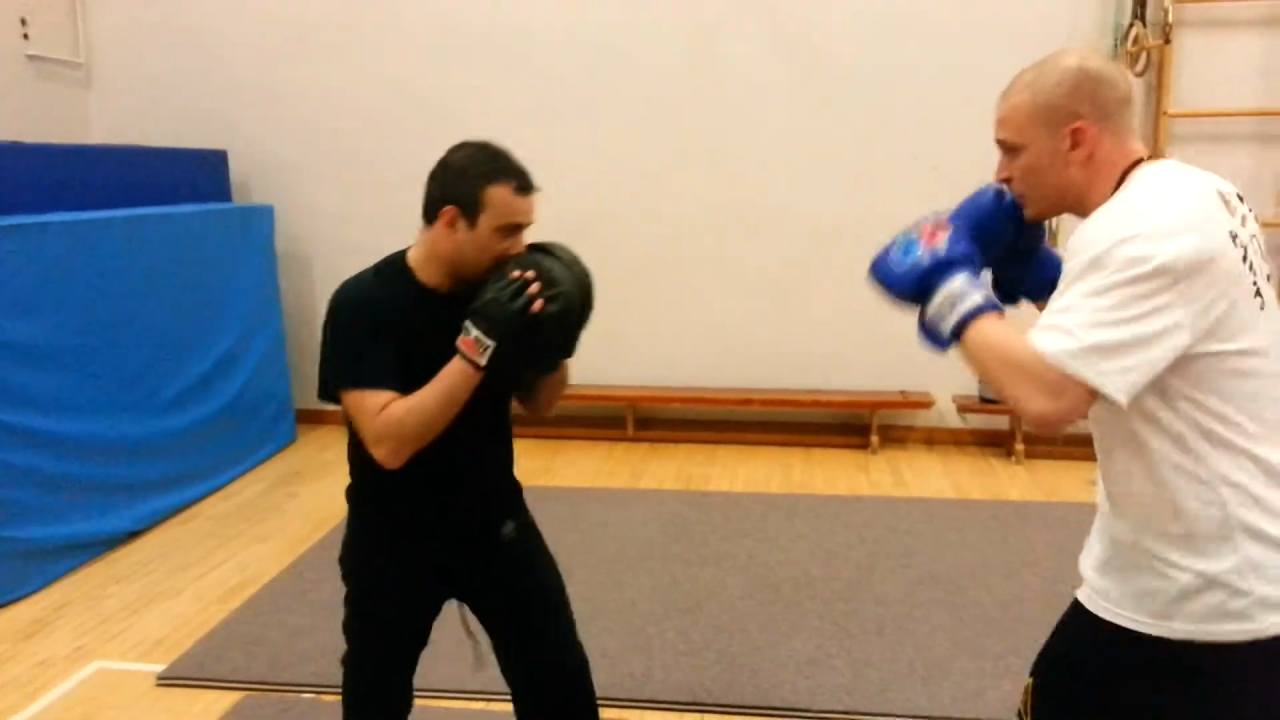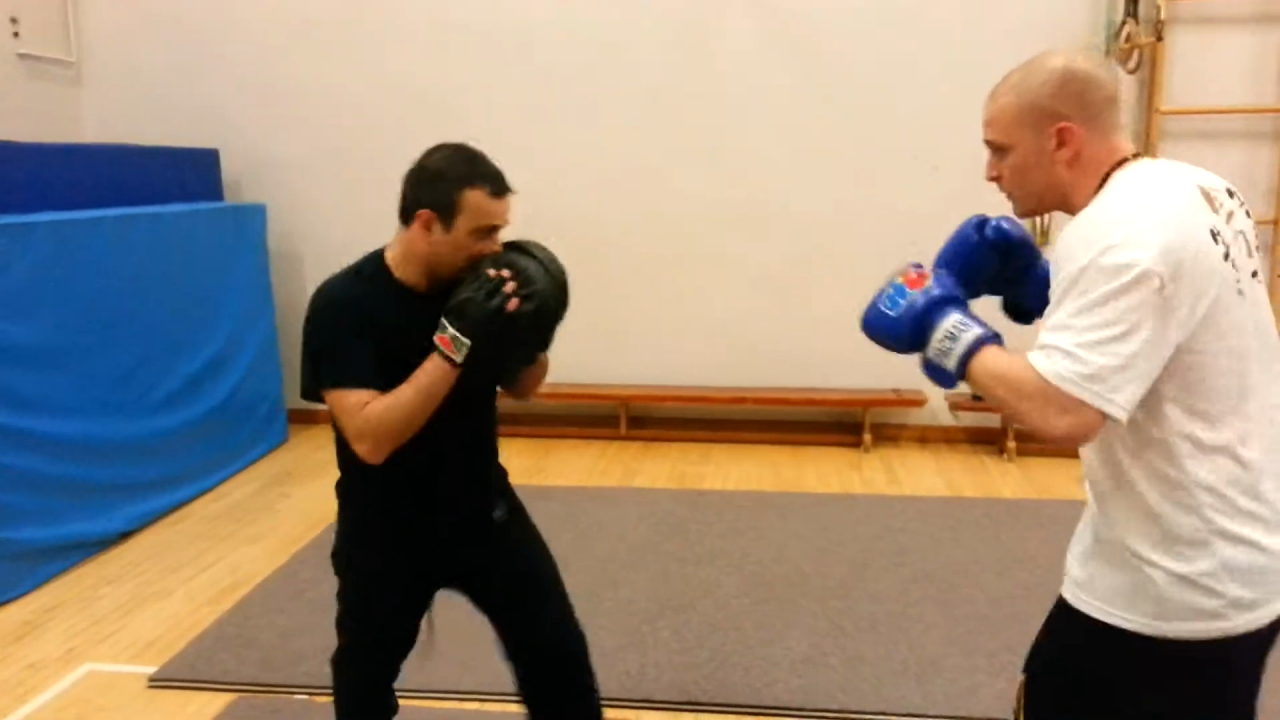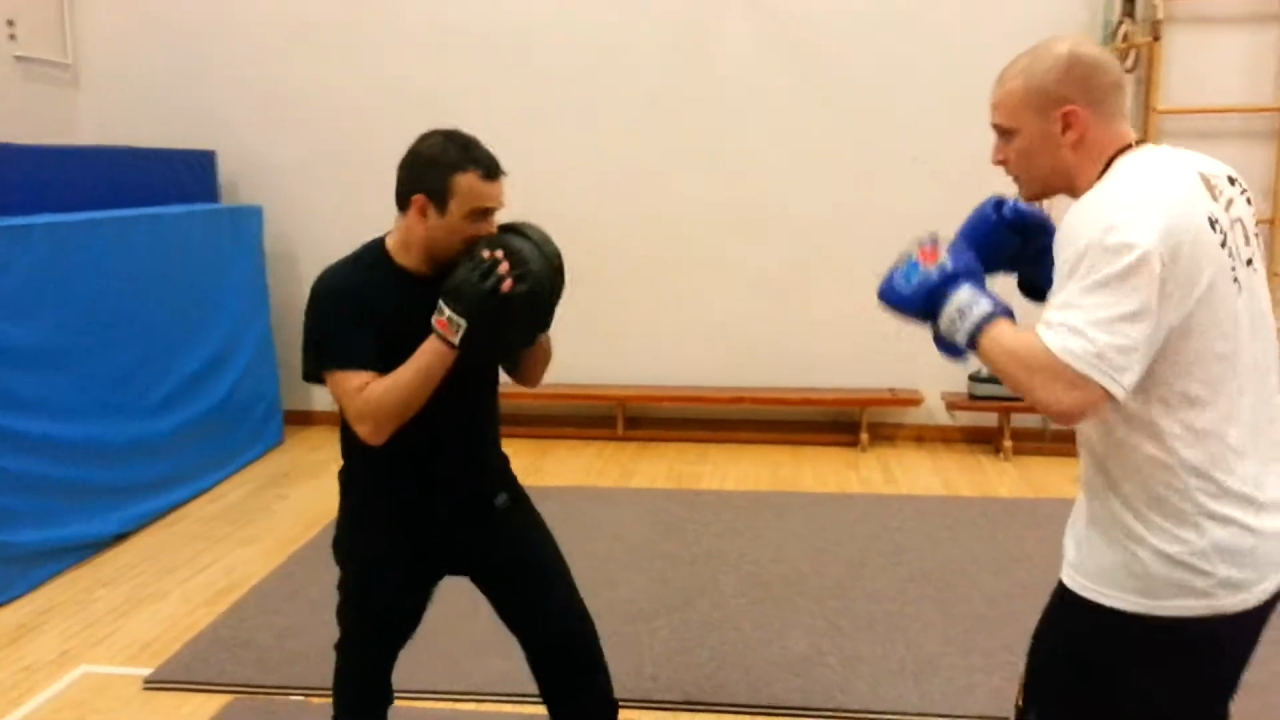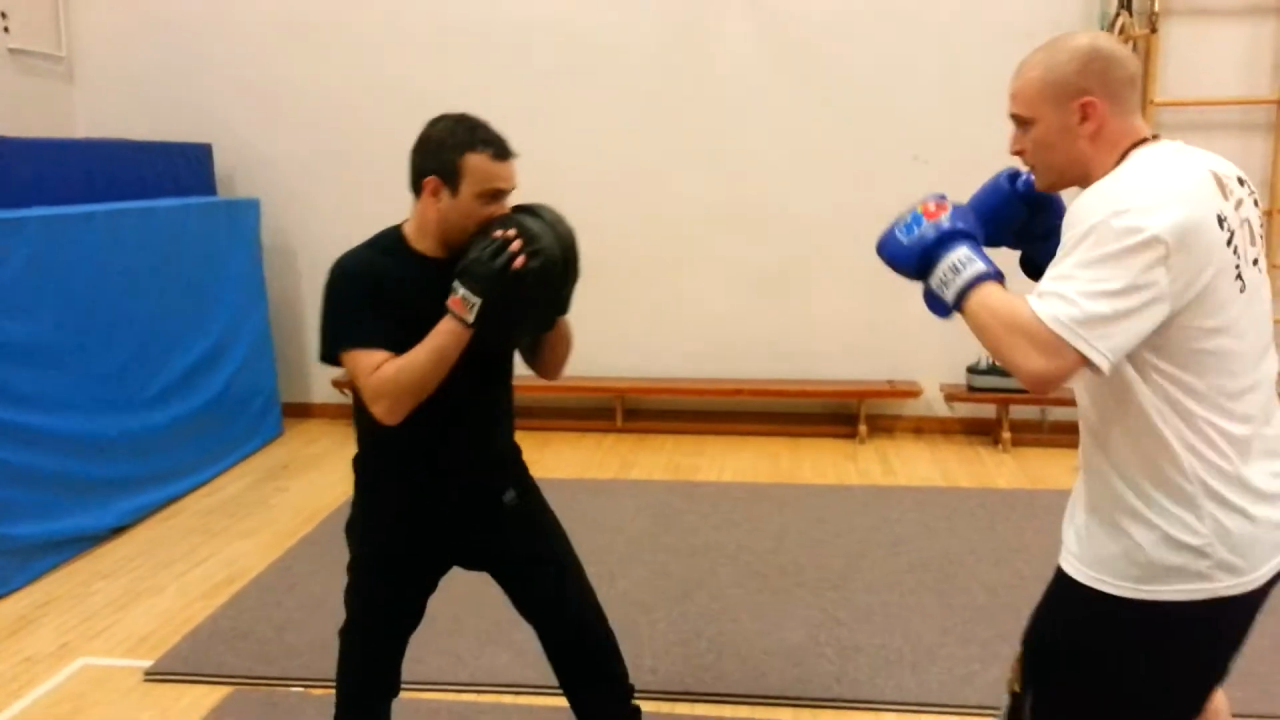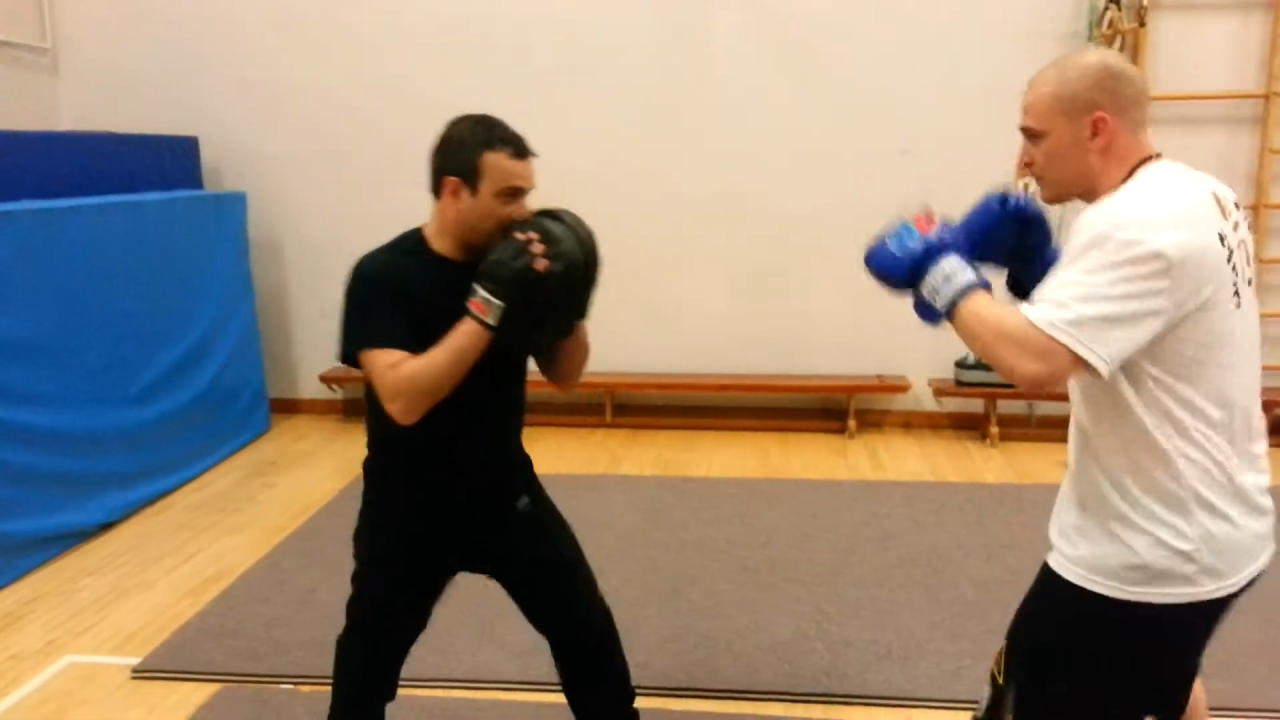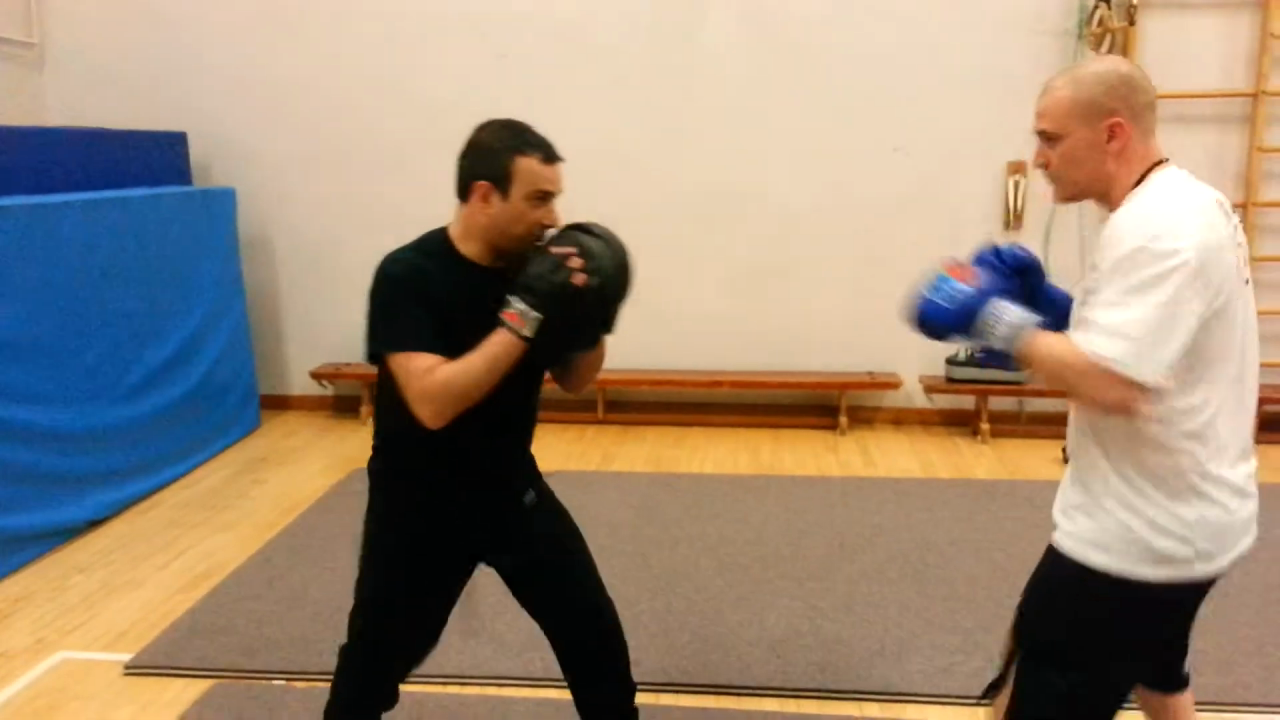
dt=0.1s
person 1, frame 1
left shoulder: (1144, 232)
right shoulder: (1197, 197)
left elbow: (1044, 396)
left wrist: (953, 291)
right wrist: (1029, 267)
left hip: (1180, 592)
person 1, frame 2
left shoulder: (1116, 236)
right shoulder: (1198, 191)
left elbow: (1059, 412)
left wrist: (946, 327)
right wrist: (1029, 284)
left hip: (1168, 585)
person 1, frame 3
left shoulder: (1118, 219)
right shoulder: (1204, 177)
left elbow: (1062, 389)
left wrist: (958, 301)
right wrist: (1044, 264)
left hip: (1164, 565)
person 1, frame 4
left shoulder: (1129, 207)
right shoulder: (1209, 175)
left elbow: (1040, 357)
left wrist: (952, 261)
right wrist: (1048, 241)
left hip: (1157, 548)
person 1, frame 5
left shoulder: (1135, 225)
right shoulder: (1201, 197)
left elbow: (1034, 361)
left wrist: (943, 270)
right wrist: (1035, 263)
left hip: (1142, 552)
person 1, frame 6
left shoulder: (1156, 233)
right shoulder: (1188, 207)
left elbow: (1111, 385)
left wrist: (997, 317)
right wrist: (1043, 303)
left hip: (1136, 536)
right hip: (1196, 520)
right knee: (1146, 664)
person 2, frame 1
left shoulder: (496, 291)
right shoulder: (364, 304)
left elbow: (539, 402)
right elbow: (389, 441)
right wrist: (477, 343)
left hip: (495, 522)
right hip: (395, 537)
person 2, frame 2
left shoulder: (474, 286)
right shoulder: (345, 304)
left elbow: (521, 390)
right elbow: (370, 437)
right wrist: (455, 340)
left hip: (485, 509)
right hip: (386, 528)
left knee: (558, 655)
right knee: (365, 674)
person 2, frame 3
left shoulder: (473, 272)
right shoulder: (345, 290)
left elbow: (527, 375)
right elbow: (371, 419)
right wrist: (452, 322)
left hip: (486, 495)
right hip: (388, 515)
left knee: (567, 639)
right knee: (364, 661)
person 2, frame 4
left shoulder: (496, 259)
right shoulder: (364, 274)
left elbow: (548, 365)
right elbow: (387, 399)
left wrist: (551, 301)
right wrist: (466, 303)
left hip: (496, 486)
right hip: (400, 501)
left knee: (580, 628)
right knee: (370, 650)
person 2, frame 5
left shoulder: (511, 261)
right shoulder: (383, 276)
left elbow: (564, 373)
right elbow: (403, 400)
right wrist: (485, 306)
left hip: (507, 492)
right hip: (410, 505)
left knee: (587, 634)
right knee: (370, 653)
person 2, frame 6
left shoulder: (534, 269)
right shoulder: (409, 276)
left elbow: (575, 378)
right elbow: (432, 403)
right wrist: (522, 314)
left hip: (512, 490)
right hip: (418, 502)
left knee: (592, 628)
right knee: (377, 650)
